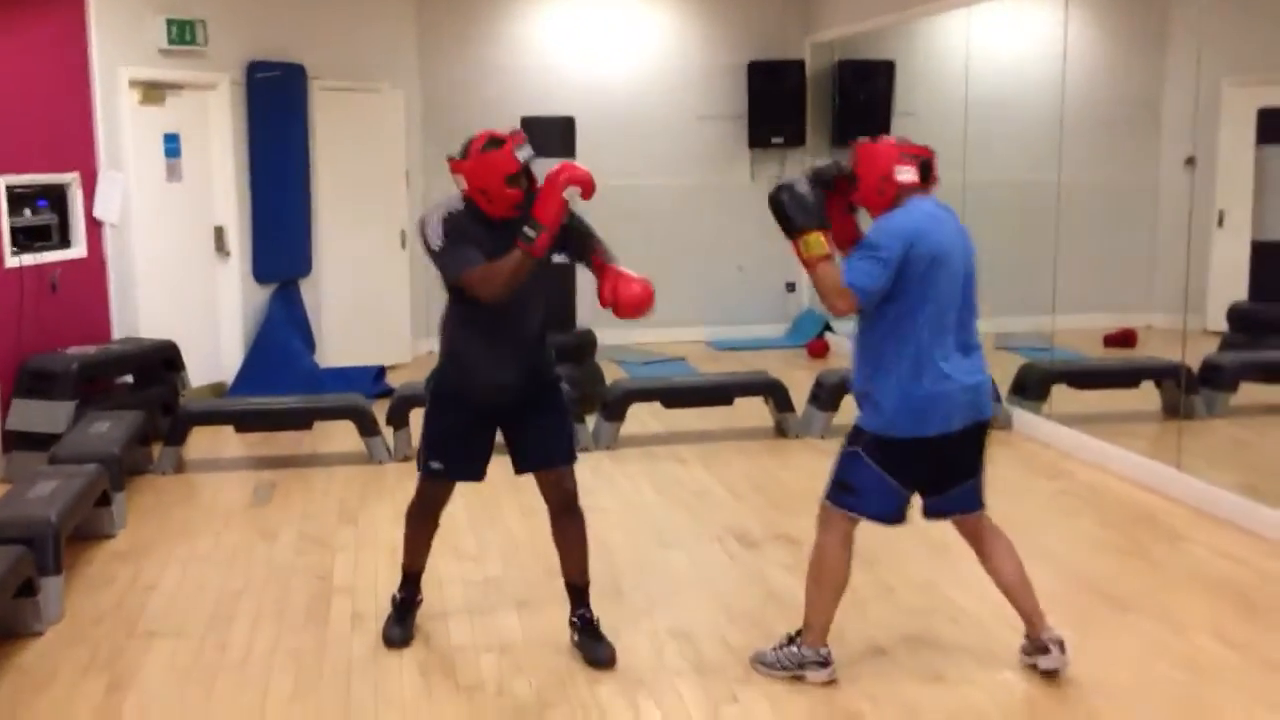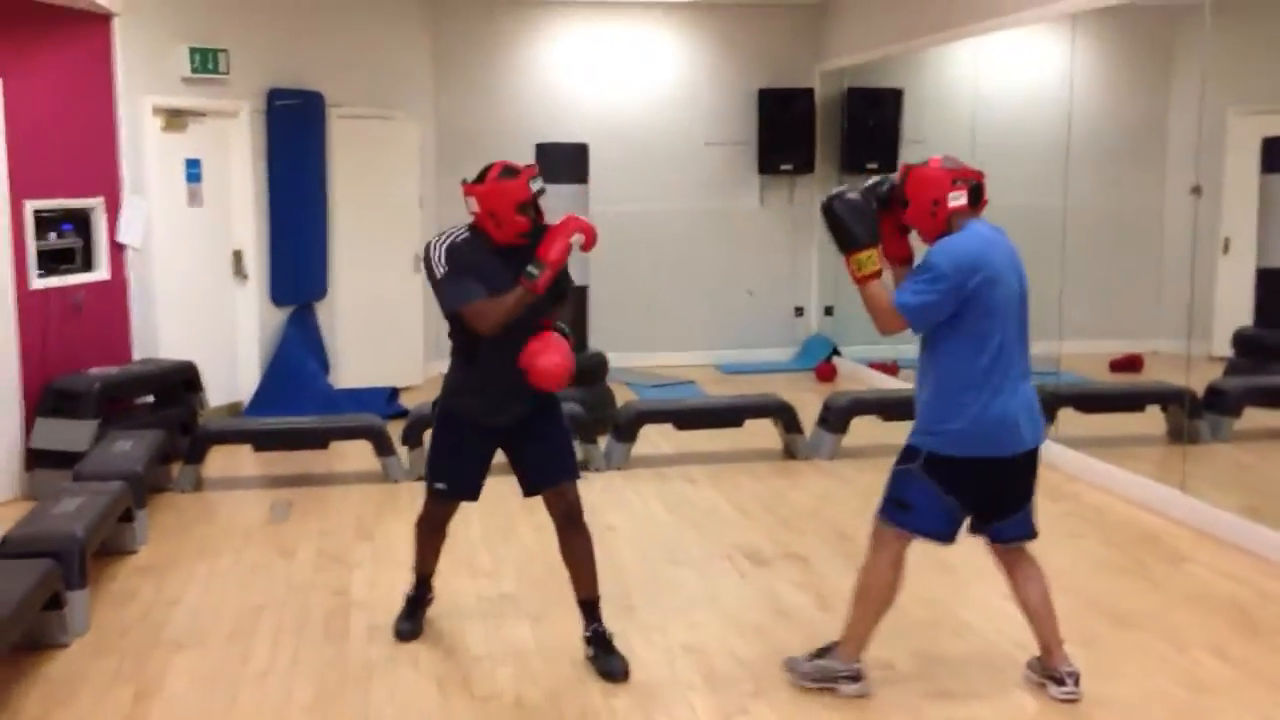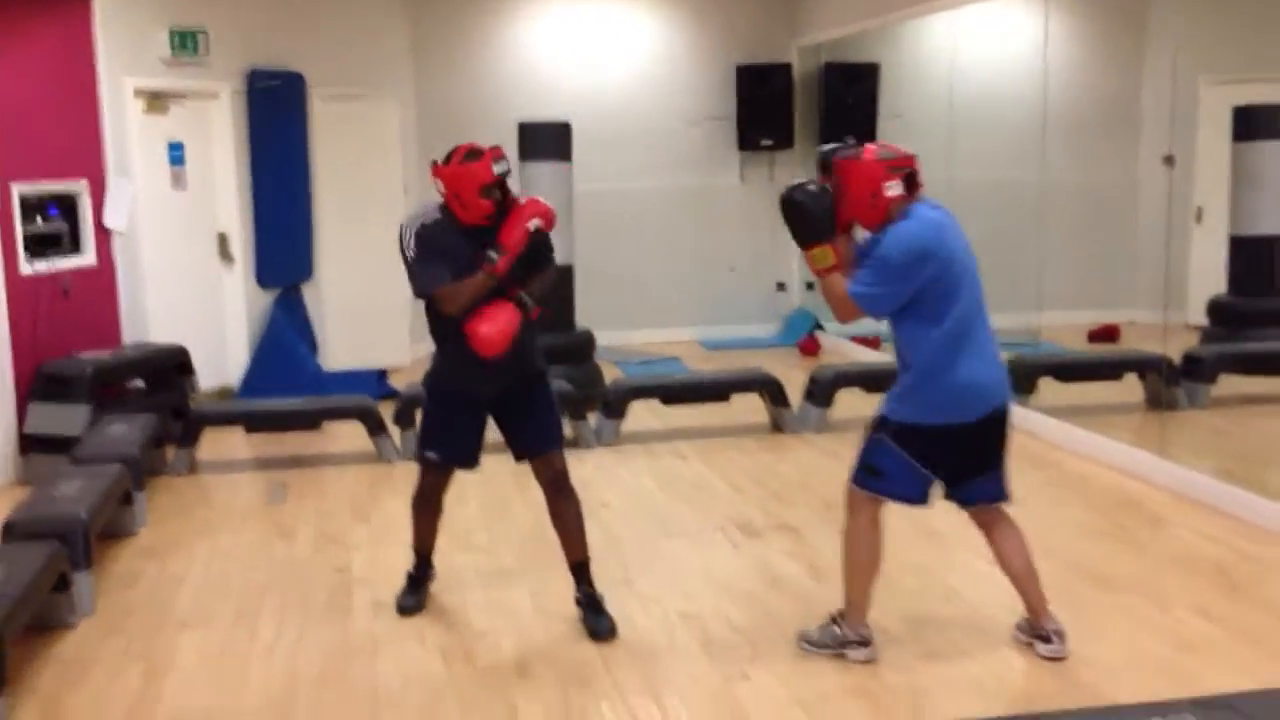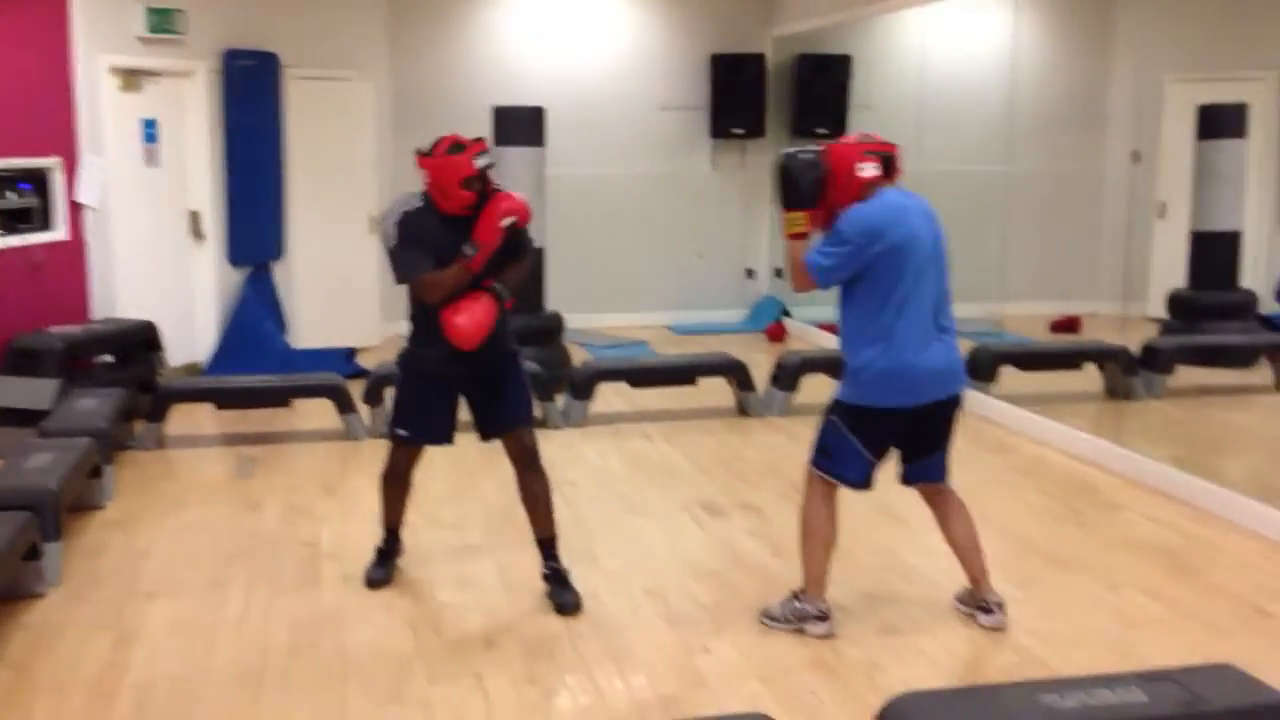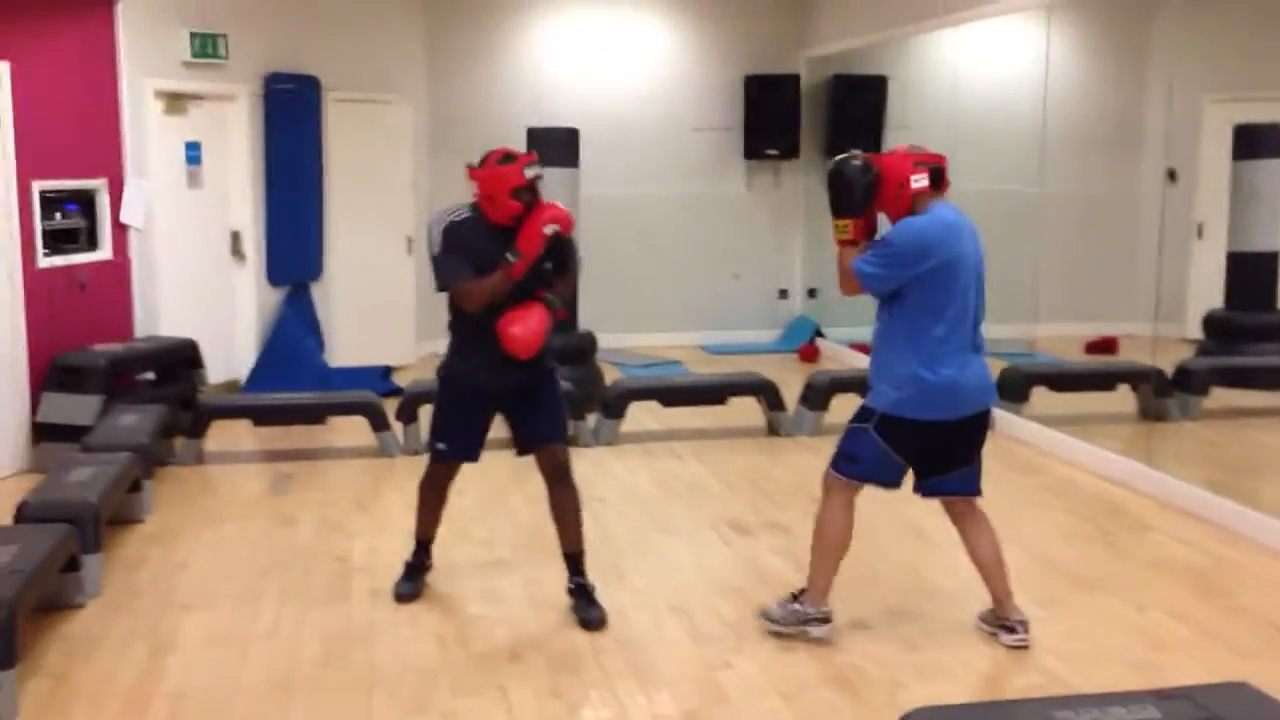
dt=0.3s
person 1, frame 1
left shoulder: (899, 228)
right shoulder: (945, 223)
left elbow: (842, 299)
left wrist: (810, 234)
right wrist: (840, 229)
left hip: (902, 410)
right hip: (964, 403)
left knee: (836, 519)
right knee: (974, 522)
left ankle: (811, 648)
right ankle: (1043, 639)
person 1, frame 2
left shoulder: (959, 255)
right shoulder: (993, 243)
left elbow: (891, 319)
right elbow: (914, 295)
left wrist: (857, 251)
right wrist: (887, 243)
left hip: (956, 432)
right hip: (1014, 427)
left knee: (889, 537)
right knee: (1012, 548)
left ankle: (846, 662)
right ankle: (1057, 666)
person 1, frame 3
left shoulder: (909, 240)
right shoulder: (926, 221)
left elbow: (847, 307)
right elbow: (861, 271)
left wrist: (815, 243)
right wrist: (833, 228)
left hip: (931, 399)
right hip: (982, 393)
left knee: (863, 501)
right knee: (987, 510)
left ankle: (853, 629)
right ankle: (1044, 625)
person 1, frame 4
left shoulder: (867, 218)
right shoulder: (918, 211)
left elbow: (803, 278)
left wrist: (798, 211)
right wrist: (824, 213)
left hip: (879, 384)
right hip: (938, 377)
left knee: (821, 483)
right knee: (934, 488)
left ankle: (812, 604)
right ankle: (985, 597)
person 1, frame 5
left shoulder: (918, 233)
right shoulder: (957, 226)
left elbow: (851, 283)
right elbow: (882, 269)
left wrist: (846, 219)
right wrist: (861, 219)
left hip: (911, 396)
right hip: (966, 394)
left knee: (840, 486)
right knee: (961, 503)
left ankle: (812, 605)
right ankle: (1007, 616)
person 2, frame 1
left shoulder: (538, 203)
right shoulder: (445, 224)
left elbow: (585, 243)
right elbow: (489, 286)
left wrist: (612, 274)
right wrist: (540, 226)
left hip: (532, 379)
right hip: (464, 385)
left knee: (563, 493)
right knee: (431, 493)
left ankle: (582, 617)
right ankle: (407, 596)
person 2, frame 2
left shoulder: (538, 238)
right shoulder: (450, 252)
right elbow: (485, 322)
left wrist: (552, 333)
right wrist: (541, 267)
left hip: (533, 400)
right hip: (469, 407)
left knee: (568, 509)
right knee: (437, 509)
left ankle: (595, 631)
right ankle: (420, 594)
person 2, frame 3
left shoulder: (515, 218)
right shoulder: (423, 233)
left elbow: (545, 270)
right elbow: (452, 304)
left wrist: (518, 302)
right wrist: (503, 253)
left hip: (519, 370)
right hip: (456, 379)
left knee: (555, 474)
right knee: (431, 481)
left ankle: (586, 592)
right ankle: (421, 571)
person 2, frame 4
left shoulder: (496, 206)
right shoulder: (405, 221)
left elbow: (522, 259)
right elbow: (432, 291)
left wrist: (493, 294)
right wrist: (480, 245)
left hip: (492, 351)
right hip: (431, 359)
left knee: (525, 452)
right knee: (401, 459)
left ankle: (553, 568)
right ankle: (390, 545)
person 2, frame 5
left shoulder: (542, 223)
right shoulder: (451, 230)
left elbow: (568, 271)
right elbow: (471, 300)
left wrist: (546, 304)
right wrist: (521, 254)
left hip: (530, 368)
right hip: (470, 372)
left knee: (557, 467)
right knee: (440, 470)
left ankle: (579, 582)
right ankle: (419, 559)
